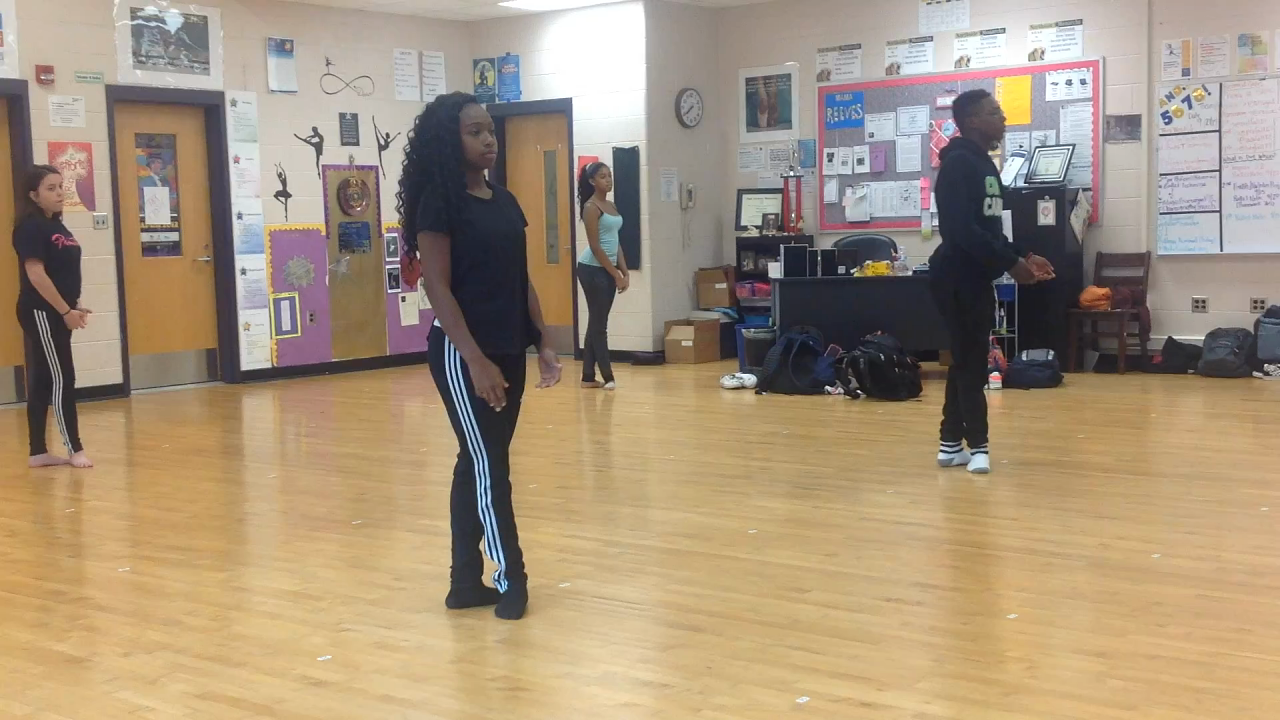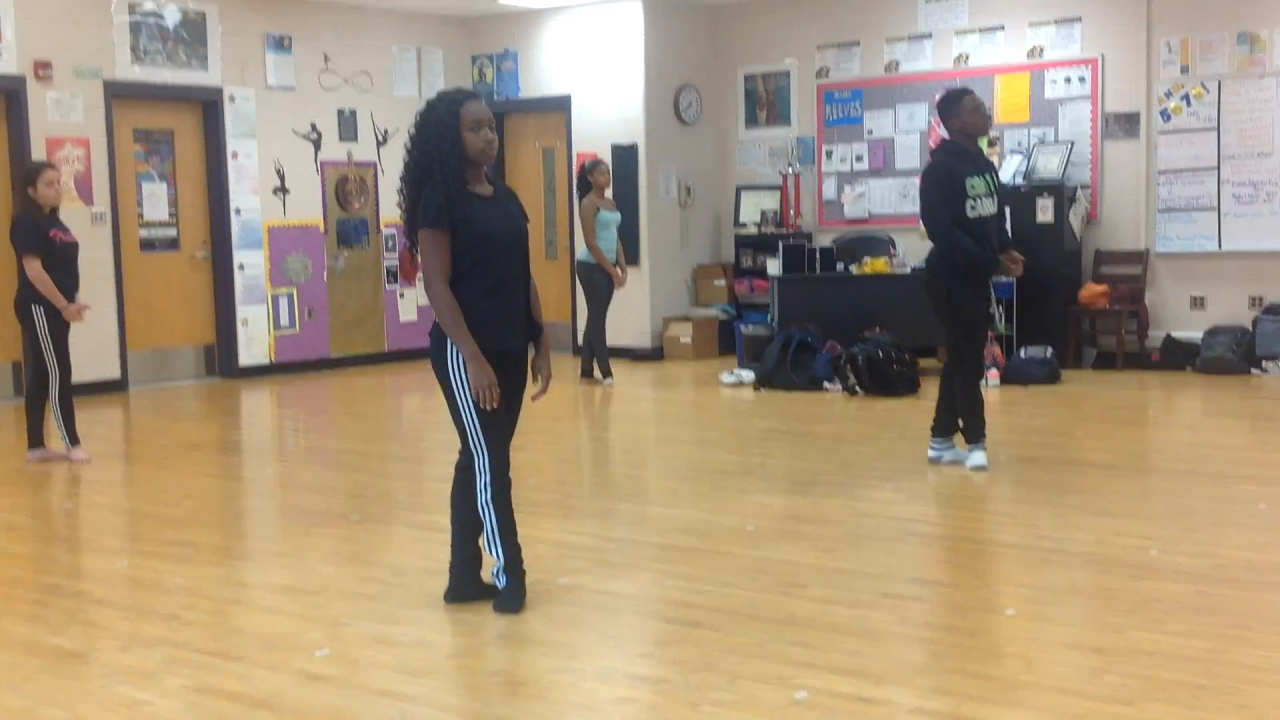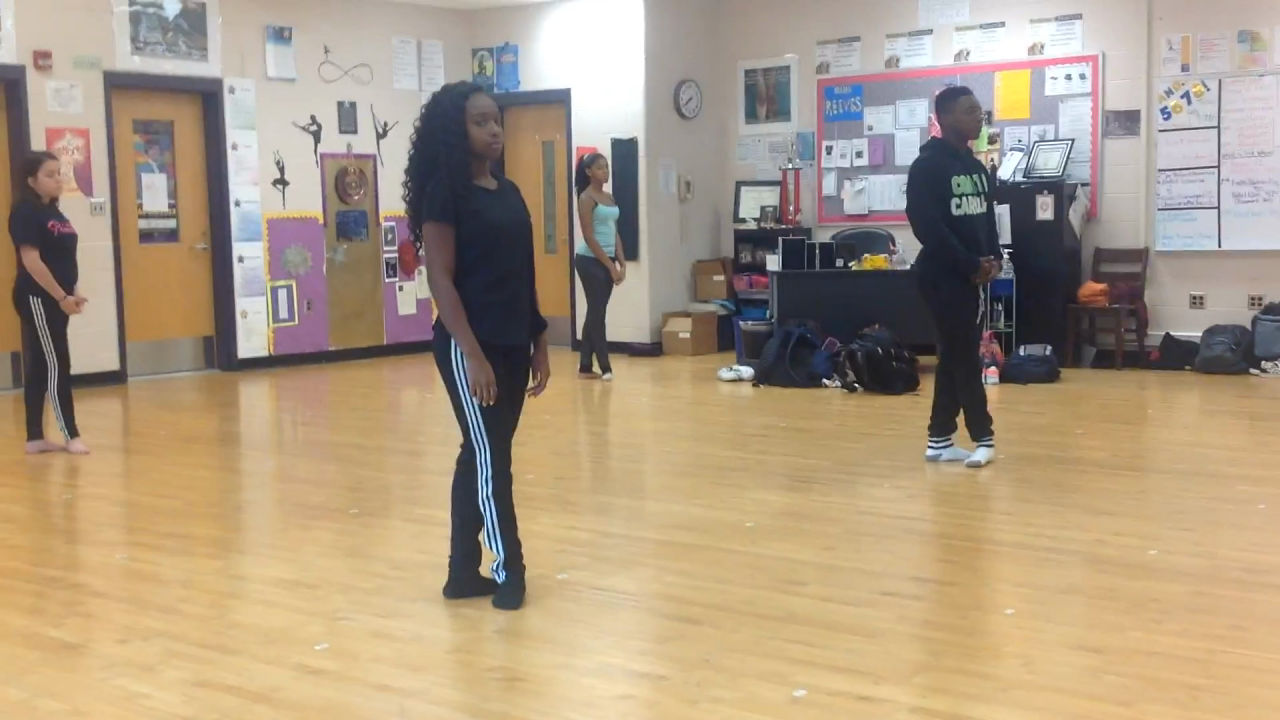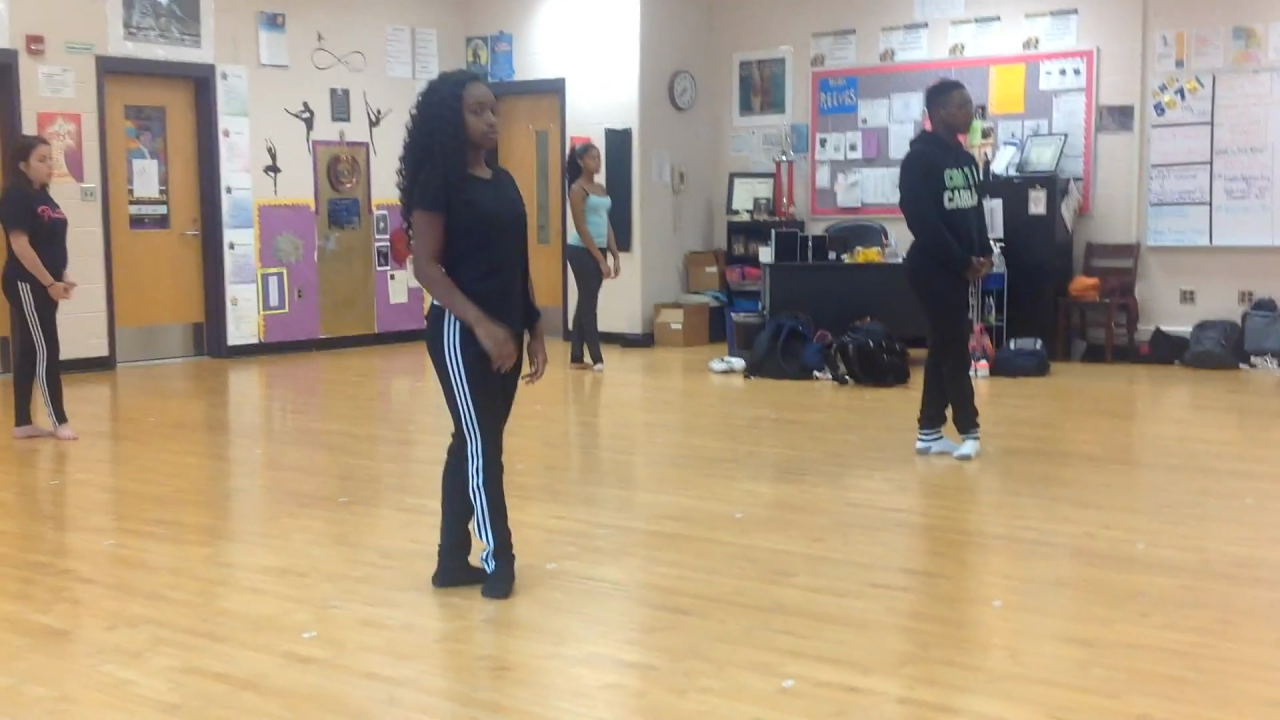
dt=0.3s
person 1, frame 1
left shoulder: (504, 200)
right shoulder: (438, 202)
right elbow: (437, 287)
left wrist: (541, 342)
right wrist: (475, 358)
left hip: (508, 350)
right hip: (462, 352)
left knee: (480, 463)
right knee: (487, 465)
left ankle: (466, 581)
right ankle: (511, 579)
person 1, frame 2
left shoulder: (506, 197)
right shoulder: (440, 199)
right elbow: (436, 285)
left wrist: (539, 345)
right wrist: (473, 358)
left hip: (510, 347)
right hip: (466, 349)
left knee: (480, 460)
right knee: (489, 461)
left ankle: (464, 577)
right ankle: (509, 575)
person 1, frame 3
left shoulder: (508, 191)
right shoulder: (445, 192)
right elbow: (440, 279)
left wrist: (539, 343)
right wrist: (473, 354)
left hip: (512, 342)
right hip: (470, 343)
left knee: (482, 454)
right knee: (490, 455)
left ankle: (464, 571)
right ankle: (508, 570)
person 1, frame 4
left shoulder: (503, 181)
right shoulder: (438, 181)
right elbow: (426, 266)
left wrist: (534, 330)
right wrist: (480, 325)
left hip: (505, 330)
right hip: (461, 331)
left knee: (474, 443)
right knee: (481, 445)
left ankle: (453, 560)
right ankle: (497, 560)
person 2, frame 1
left shoulder: (984, 165)
right shoulder: (958, 165)
right elbow: (960, 229)
left wrist: (1020, 255)
right wrist: (1011, 263)
left hip: (976, 277)
right hip: (957, 277)
left knee: (968, 360)
right knee: (972, 361)
left ankle: (952, 442)
right ankle: (976, 444)
person 2, frame 2
left shoulder: (985, 164)
right shoulder: (941, 168)
left elbow: (994, 220)
right elbow: (940, 230)
left wrist: (1006, 251)
right wrist: (992, 262)
left hip: (975, 276)
right hip: (952, 277)
left knee: (963, 357)
right knee: (967, 359)
left ankle: (942, 440)
right ankle: (975, 441)
person 2, frame 3
left shoulder: (977, 167)
right shoulder: (928, 165)
left elbow: (987, 216)
right elbow: (927, 226)
left wrist: (992, 257)
right wrist: (970, 264)
left hip: (969, 275)
right hip: (943, 274)
left knee: (955, 355)
right knee: (965, 355)
left ankle: (940, 438)
right ankle: (982, 438)
person 2, frame 4
left shoulder: (966, 159)
right shoulder: (920, 158)
left elbow: (975, 211)
right elbow: (921, 219)
left wrist: (983, 253)
right wrist: (963, 261)
left hip: (959, 269)
right hip: (934, 268)
left knee: (945, 348)
right knee: (954, 348)
left ankle: (930, 431)
right ankle: (968, 430)
person 3, frame 1
left shoulder: (56, 226)
right shoulder: (30, 227)
right elbow: (36, 275)
left wrist: (75, 306)
right wrist: (66, 311)
left hip: (57, 314)
right hip: (41, 314)
left knee: (43, 381)
right knee: (61, 379)
left ankle: (38, 452)
right ankle: (74, 449)
person 3, frame 2
left shoulder: (53, 221)
right shoulder: (27, 222)
right elbow: (33, 270)
left wrist: (72, 302)
right wrist: (64, 305)
left hip: (55, 309)
right hip: (39, 309)
left knee: (41, 376)
right knee: (58, 375)
left ankle: (36, 446)
right ankle: (72, 443)
person 3, frame 3
left shoulder: (54, 212)
right shoulder: (26, 212)
right elbow: (31, 260)
left wrist: (72, 294)
right wrist: (61, 297)
left hip: (54, 300)
right hip: (38, 300)
left knee: (40, 367)
right knee: (57, 366)
left ankle: (35, 438)
right ankle: (70, 435)
person 3, frame 4
left shoulder: (44, 198)
left wrist: (61, 279)
right wrist: (49, 282)
left hip: (44, 286)
right hip: (27, 285)
left knee: (29, 353)
right knee: (46, 352)
right ankle: (58, 422)
person 4, frame 1
left shoulder: (611, 206)
right shoulder: (591, 207)
right elbow: (595, 247)
left wrist: (624, 272)
right wrist: (616, 275)
left hip: (607, 270)
right hip: (592, 269)
left knee: (597, 323)
right knee: (598, 323)
left ankle: (588, 376)
right ankle: (607, 376)
person 4, frame 2
left shoulder: (610, 202)
right shoulder: (588, 204)
right elbow: (591, 243)
left wrist: (623, 268)
right wrist: (613, 271)
left hip: (606, 266)
right hip: (591, 266)
left knee: (596, 319)
right knee: (597, 319)
left ankle: (587, 372)
right ankle: (606, 372)
person 4, frame 3
left shoulder: (609, 197)
right shoulder: (586, 198)
left elbow: (614, 233)
right elbow: (589, 237)
left wrist: (621, 263)
right wrist: (610, 266)
left hip: (606, 260)
right hip: (590, 260)
left knee: (595, 313)
right knee: (597, 313)
left ankle: (586, 367)
right ankle: (605, 367)
person 4, frame 4
left shoulder: (601, 188)
right shoulder: (577, 189)
right elbow: (581, 227)
left wrist: (615, 255)
right wrist: (600, 259)
left hip: (598, 250)
right hip: (582, 251)
left knee: (586, 304)
right knee: (589, 304)
left ankle: (577, 357)
right ankle: (596, 358)
